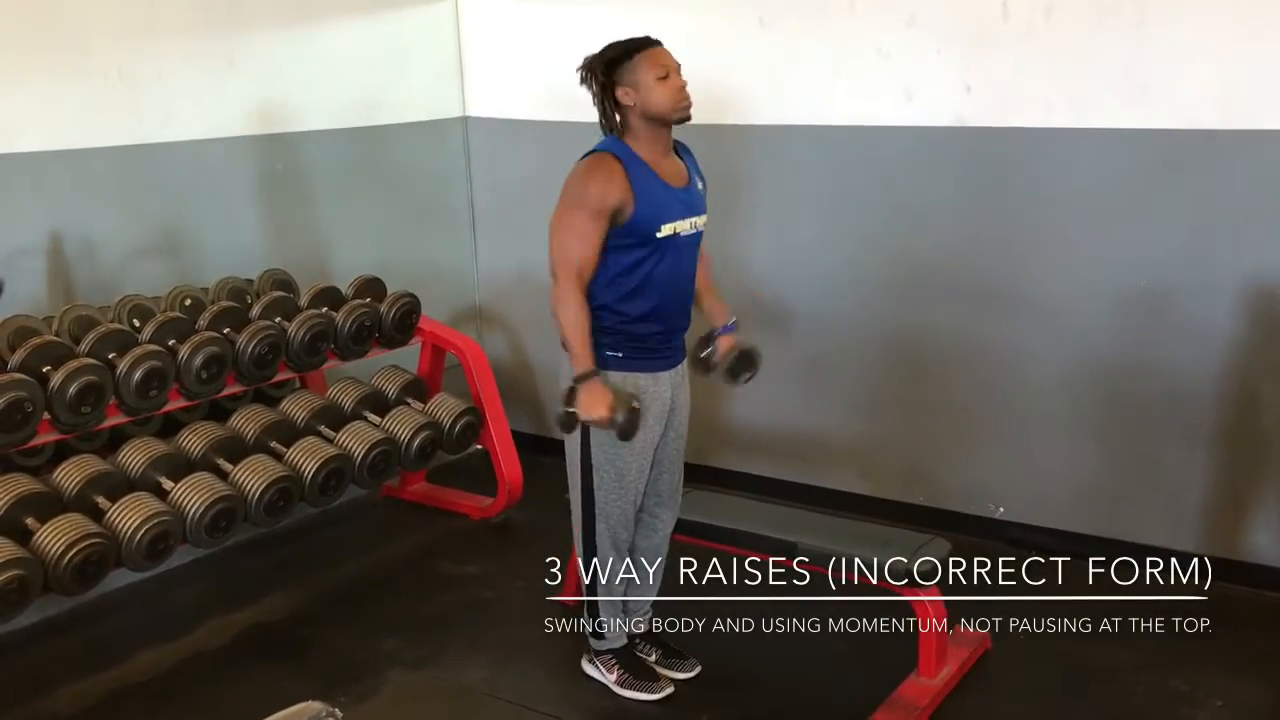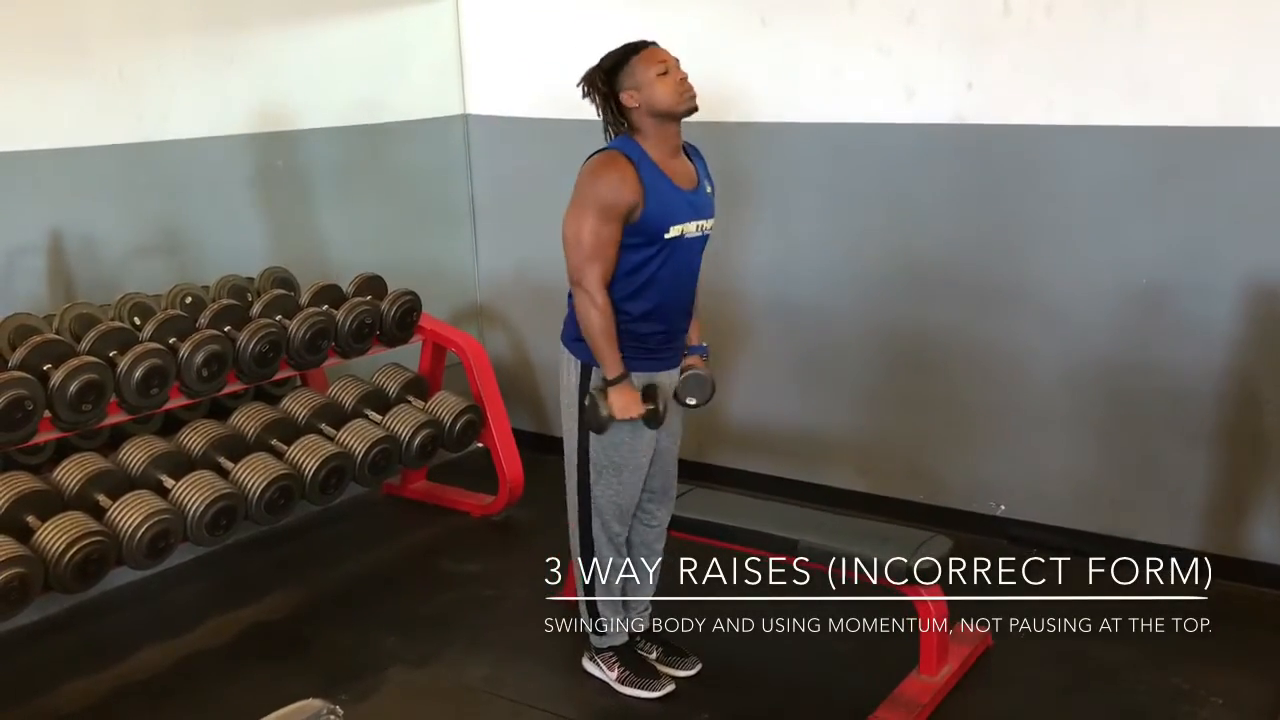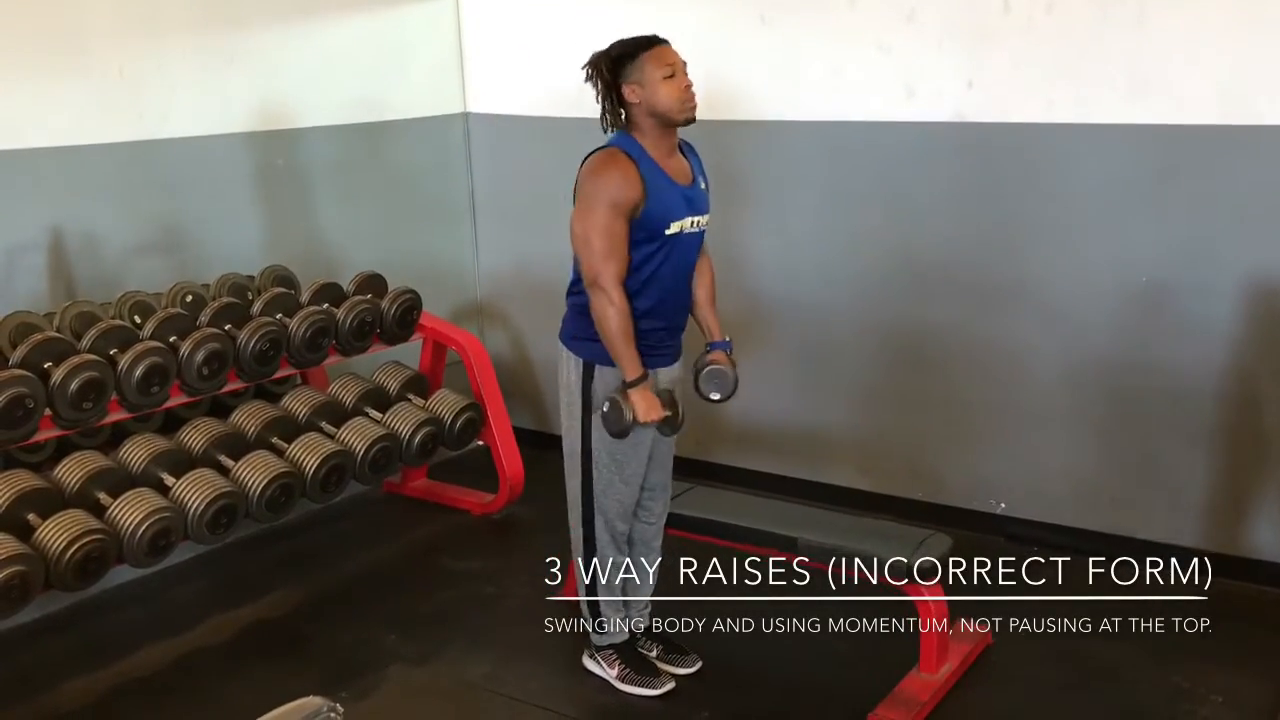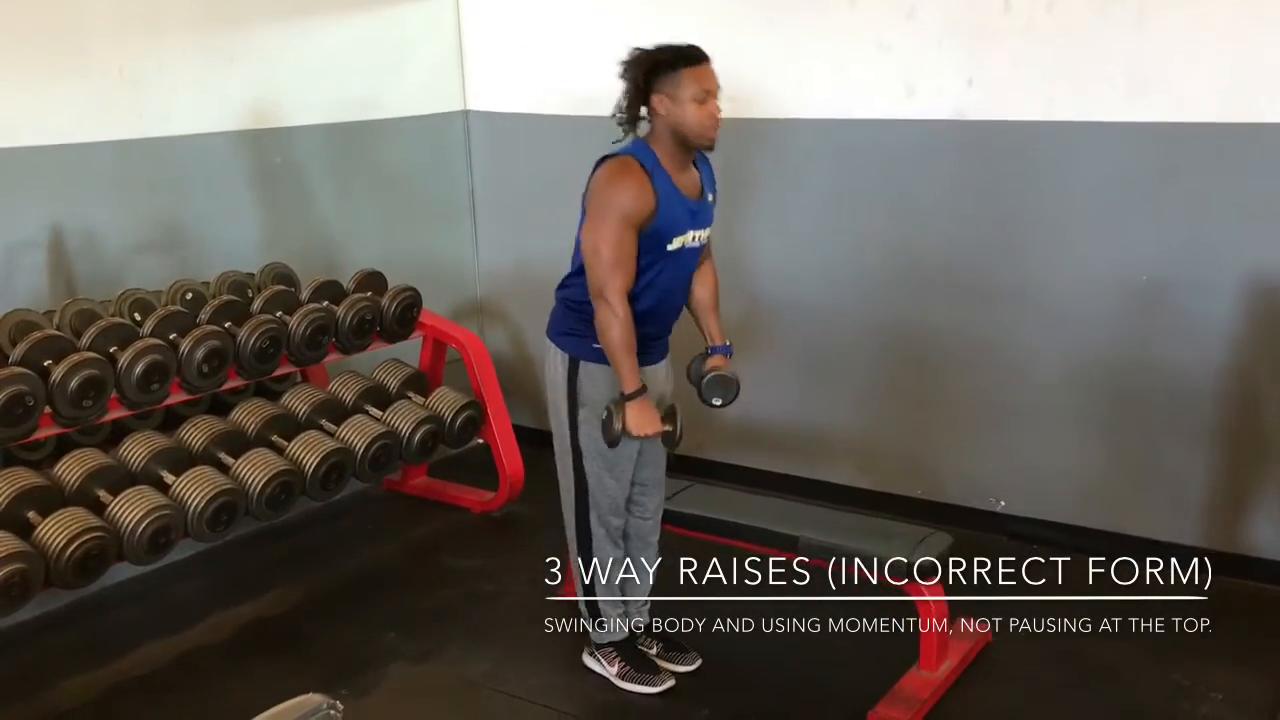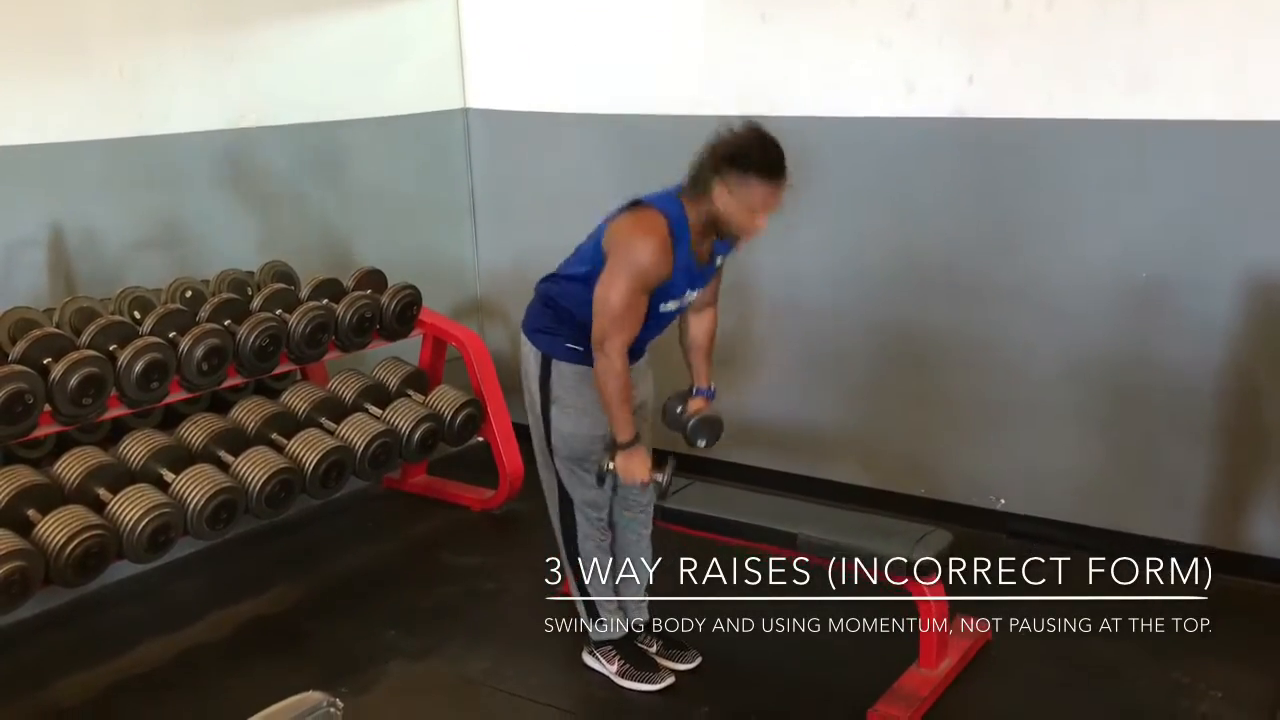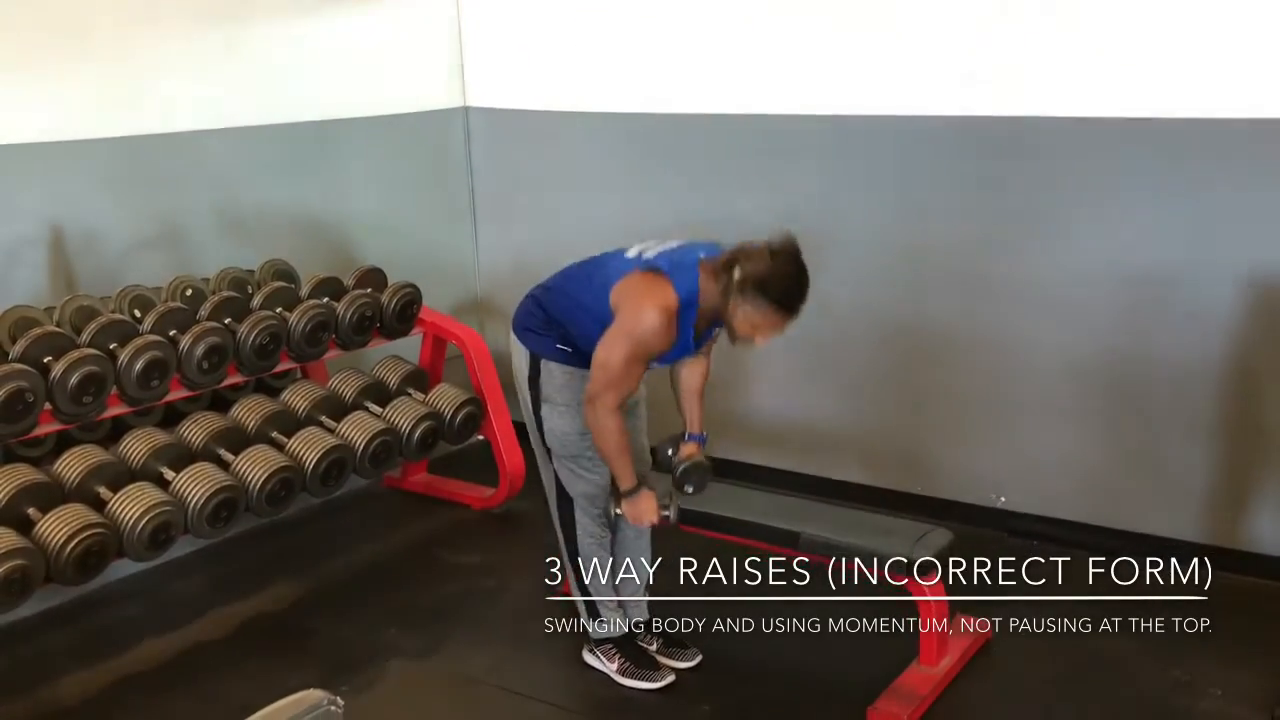
dt=0.2s
person 1, frame 1
left shoulder: (685, 165)
right shoulder: (602, 177)
right elbow: (568, 282)
left wrist: (722, 323)
right wrist: (587, 381)
left hip: (669, 369)
right hip: (614, 372)
left knee: (658, 508)
right knee: (611, 514)
left ankle: (637, 626)
right ankle: (604, 647)
person 1, frame 2
left shoulder: (696, 164)
right shoulder: (612, 175)
right elbow: (589, 287)
left wrist: (695, 346)
right wrist: (616, 382)
left hip: (664, 366)
right hip: (607, 367)
left knee: (654, 506)
right knee: (607, 511)
left ankle: (636, 627)
right ankle: (605, 644)
person 1, frame 3
left shoulder: (690, 162)
right shoulder: (611, 172)
right elbow: (602, 287)
left wrist: (716, 340)
right wrist: (635, 384)
left hip: (662, 358)
right hip: (605, 364)
left knee: (650, 504)
right knee: (606, 507)
left ankle: (636, 624)
right ankle: (605, 643)
person 1, frame 4
left shoulder: (700, 172)
right shoulder: (625, 181)
left elbow: (700, 265)
right elbow: (608, 295)
left wrist: (717, 345)
right wrist: (635, 396)
left hip: (650, 353)
right hip: (592, 359)
left knee: (645, 502)
right knee: (602, 503)
left ankle: (635, 622)
right ankle: (605, 640)
person 1, frame 5
left shoulder: (716, 230)
right shoulder: (649, 239)
left elbow: (701, 310)
right elbow: (607, 349)
left wrist: (702, 388)
right wrist: (626, 444)
left hip: (623, 347)
right hip: (564, 355)
left knee: (633, 492)
right knee: (587, 498)
left ankle: (634, 620)
right ankle: (605, 639)
person 1, frame 6
left shoulder: (724, 282)
right shoulder: (655, 311)
left elbow: (694, 355)
right elbow: (600, 405)
left wrist: (693, 435)
right wrist: (632, 491)
left hip: (602, 334)
right hip: (554, 352)
left knee: (629, 476)
right knee: (587, 491)
left ankle: (634, 620)
right ankle: (605, 638)
